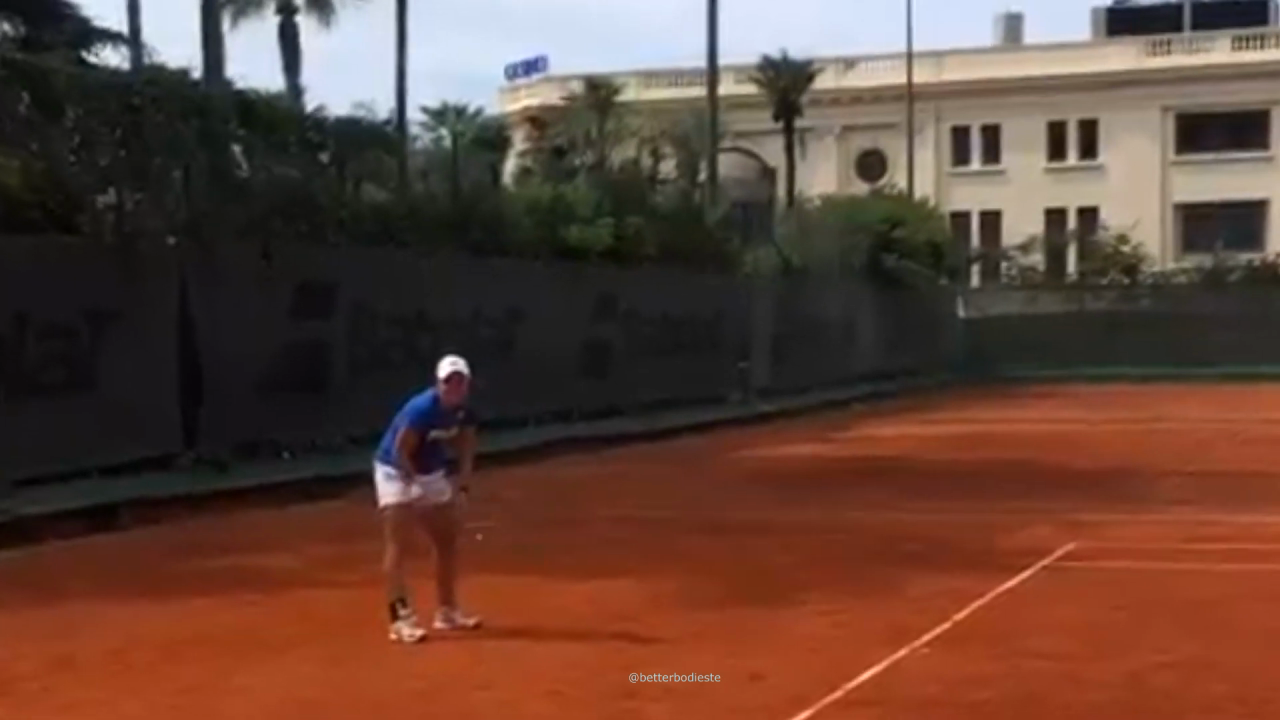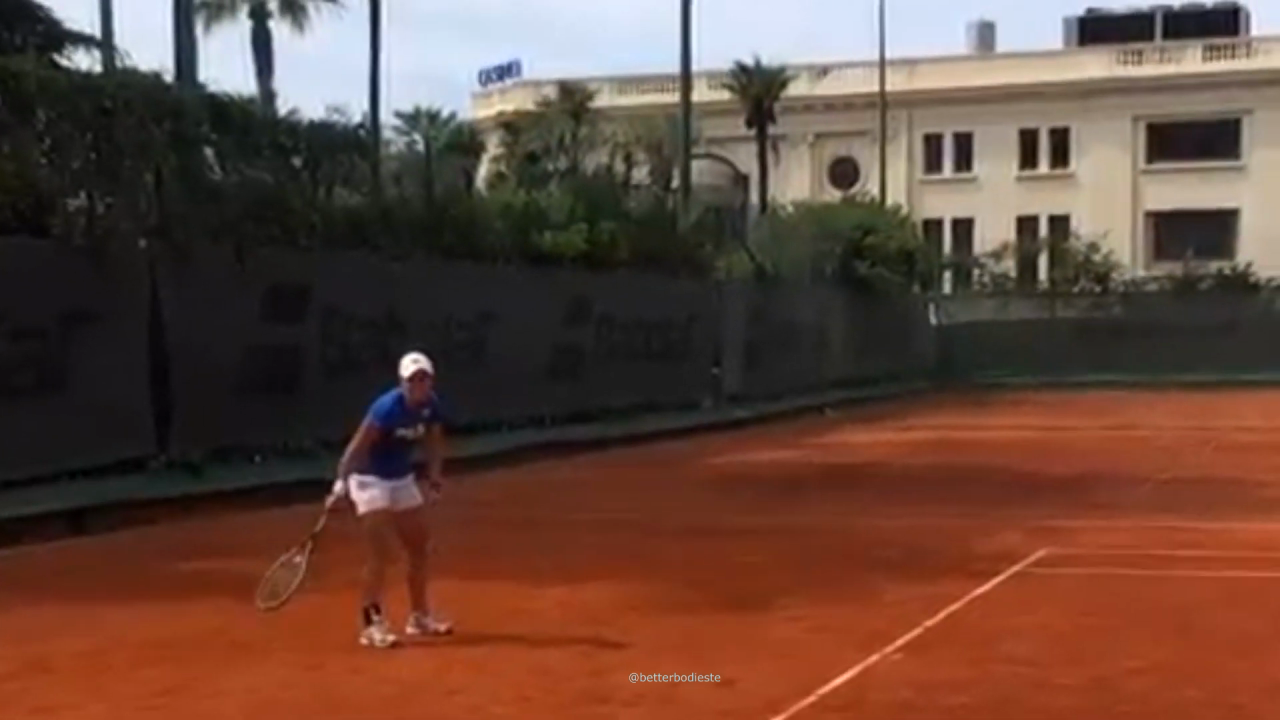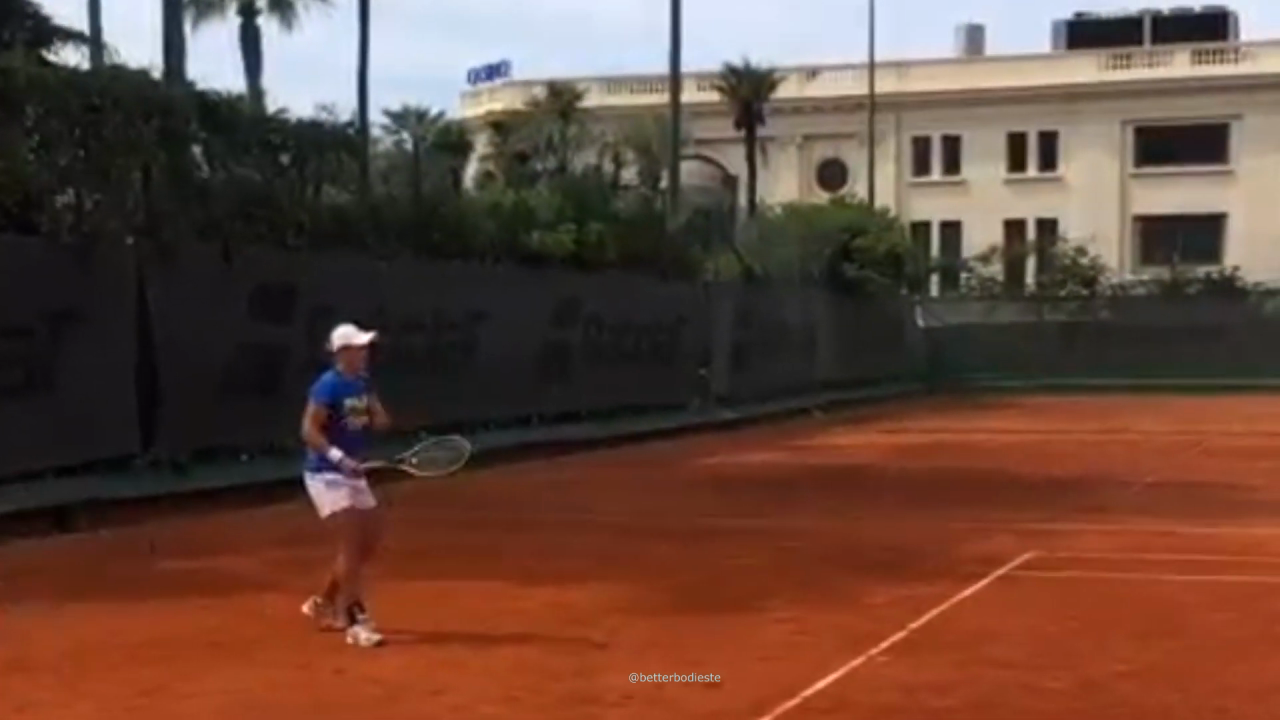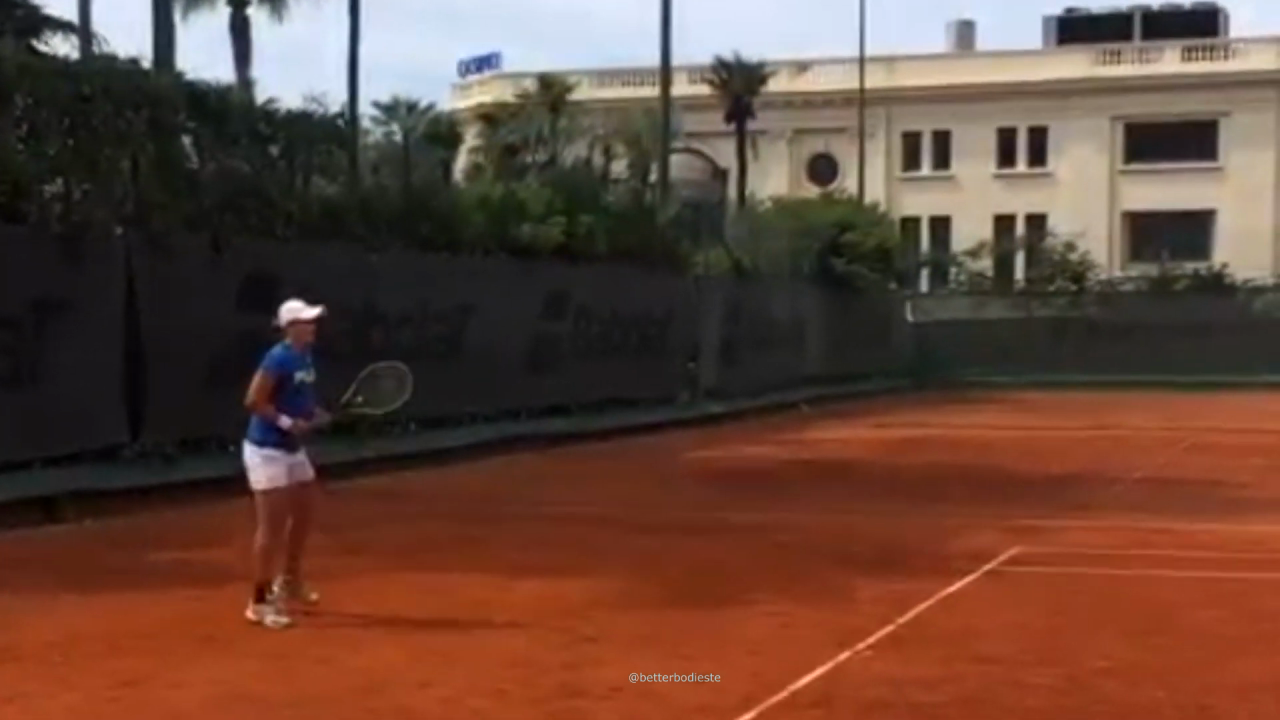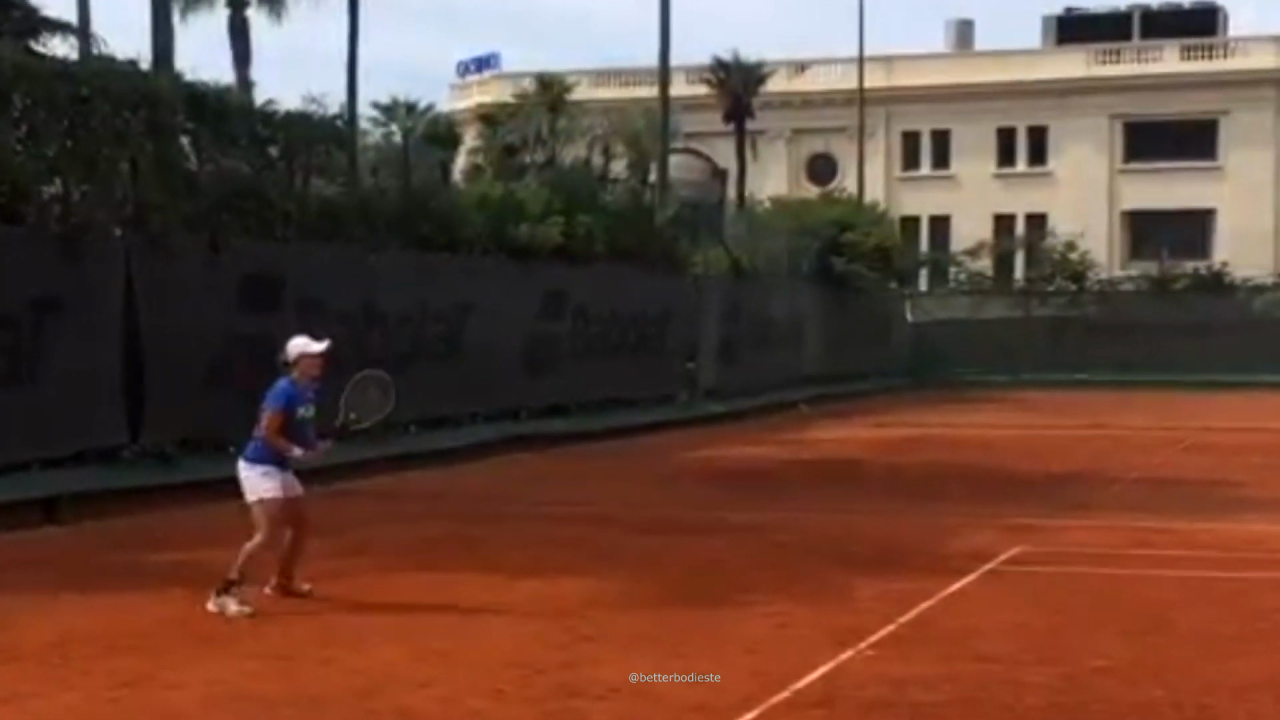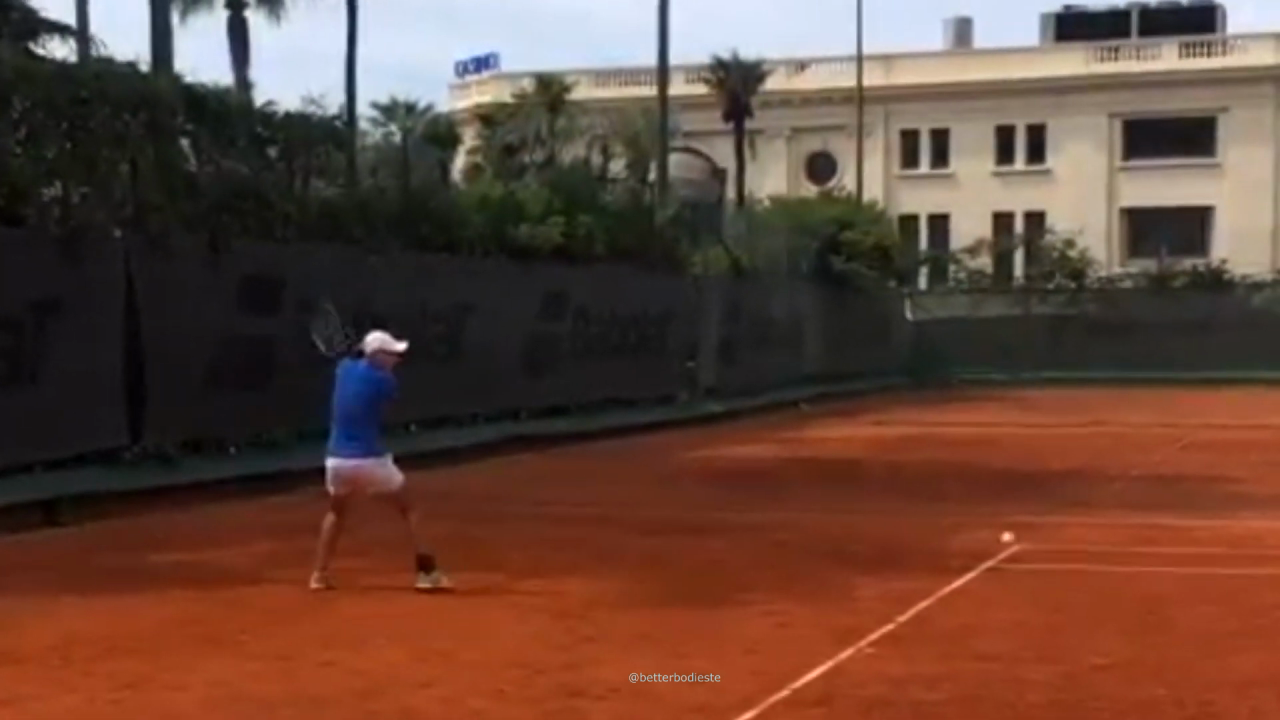
dt=0.7s
person 1, frame 1
left shoulder: (464, 409)
right shoulder: (421, 408)
left elbow: (466, 447)
right elbow: (400, 454)
left wrist: (462, 485)
right wrist: (415, 492)
left hip: (432, 474)
right hip: (396, 471)
left knee: (448, 543)
right knee: (397, 544)
left ankle: (447, 610)
right ankle: (400, 618)
person 1, frame 2
left shoulder: (432, 405)
right shoulder: (387, 408)
left elbow: (433, 443)
right elbow: (356, 447)
left wrist: (434, 480)
right wrist: (340, 486)
left hip: (403, 479)
right hip: (370, 479)
left knee: (419, 546)
right knee: (380, 549)
left ankle: (419, 616)
right ankle: (372, 624)
person 1, frame 3
left shoulder: (362, 381)
right shoulder: (328, 385)
left elbow: (383, 419)
right elbow: (309, 430)
left wrist: (367, 420)
right wrist: (339, 458)
left hip: (354, 476)
right hip: (326, 475)
left knee: (368, 544)
right knee: (352, 545)
left ankle: (323, 605)
right ankle: (358, 622)
person 1, frame 4
left shoulder: (306, 356)
right shoulder: (278, 358)
right elbow: (253, 401)
left wrist: (314, 413)
right wrist: (287, 423)
left hip: (293, 449)
right hip: (267, 449)
left knee: (304, 515)
right knee: (272, 525)
left ankle: (289, 580)
right ankle: (261, 601)
person 1, frame 5
left shoulder: (308, 390)
right shoulder: (284, 392)
right elbow: (266, 434)
left wrist: (313, 444)
right wrist: (298, 453)
left hip: (278, 469)
right hip: (259, 467)
left knee: (301, 525)
right knee: (266, 534)
left ankle: (283, 581)
right ankle: (225, 594)
person 1, frame 6
left shoulder: (343, 368)
right shoulder: (385, 381)
left hip: (337, 459)
right hip: (371, 460)
left knee: (336, 513)
right knee: (408, 511)
left ankle: (320, 574)
right ankle: (427, 573)
